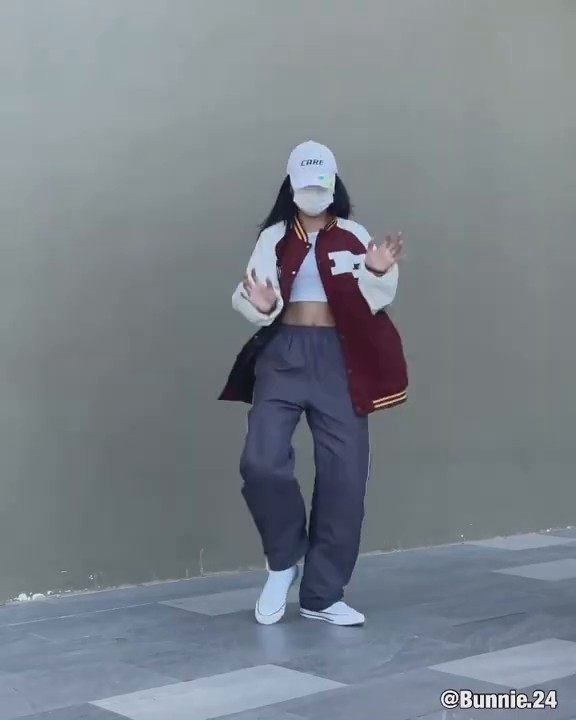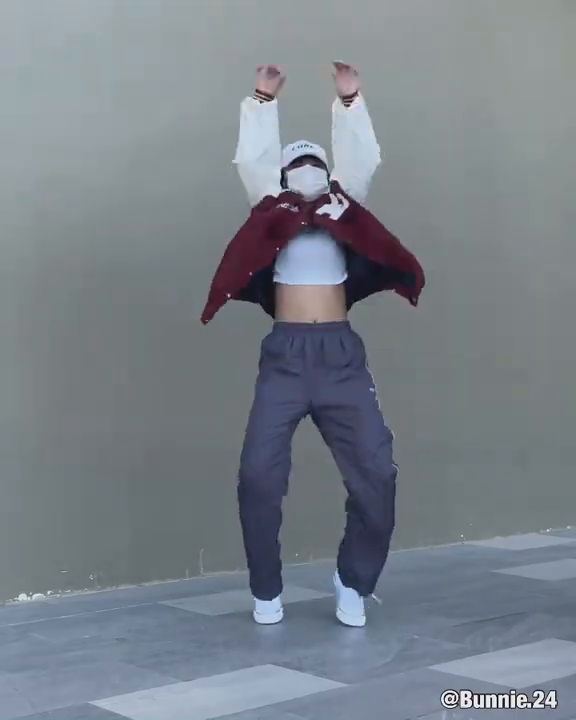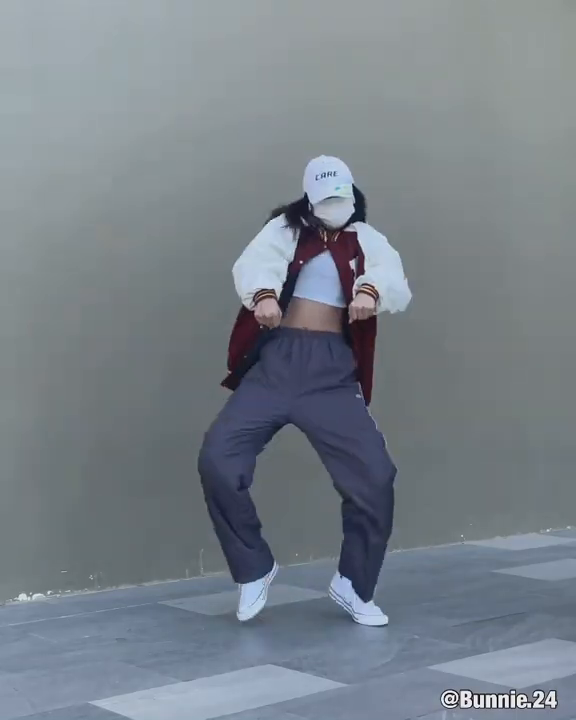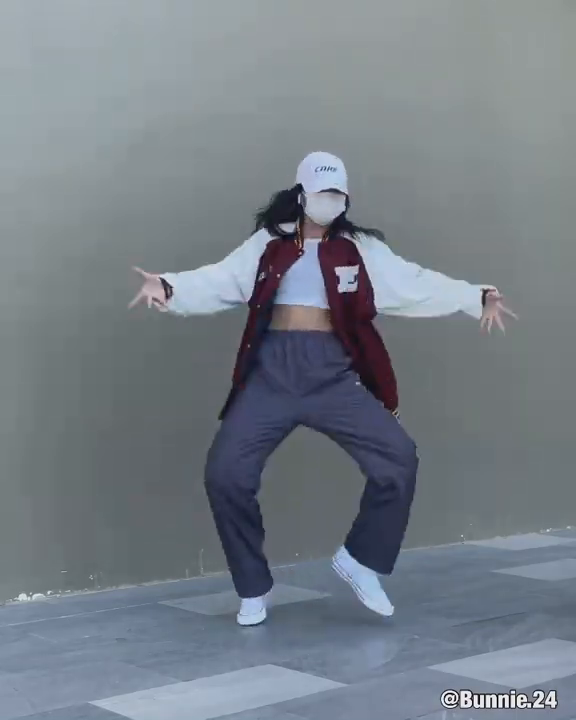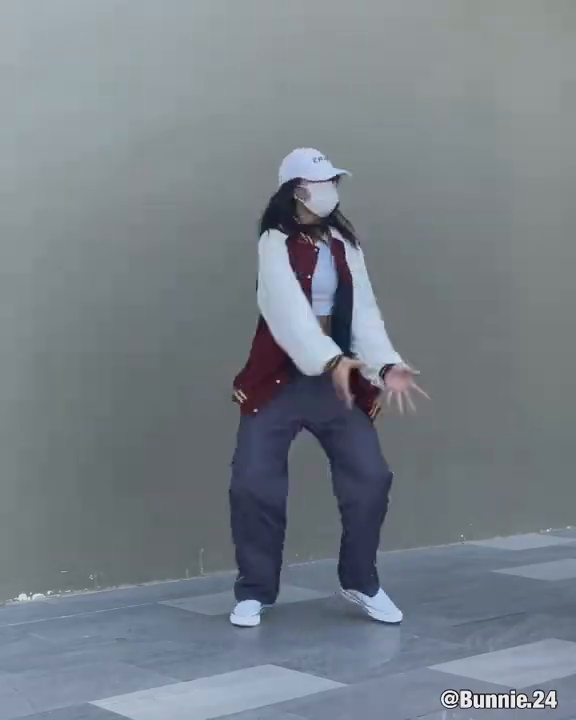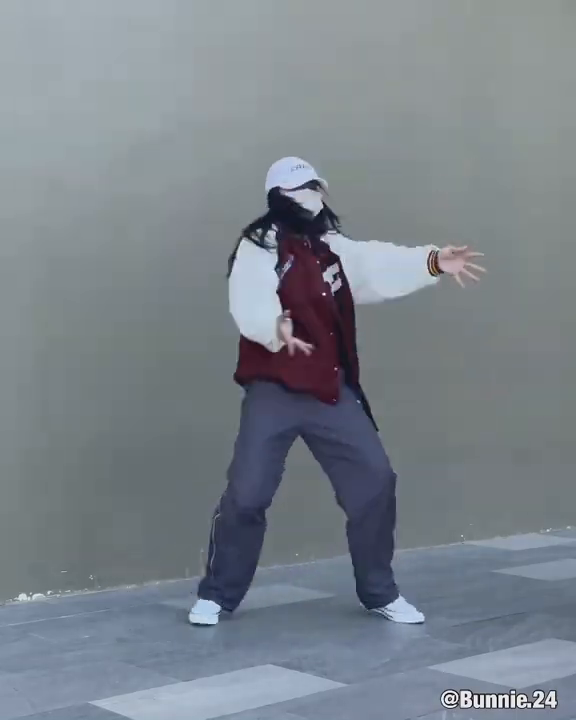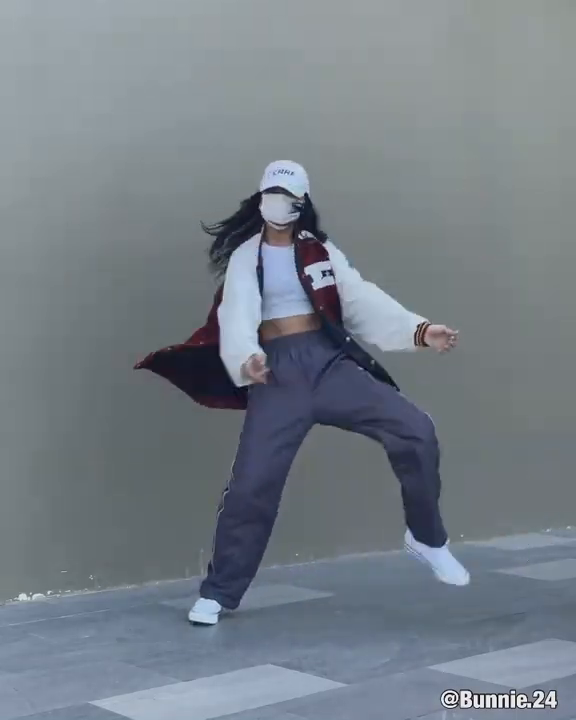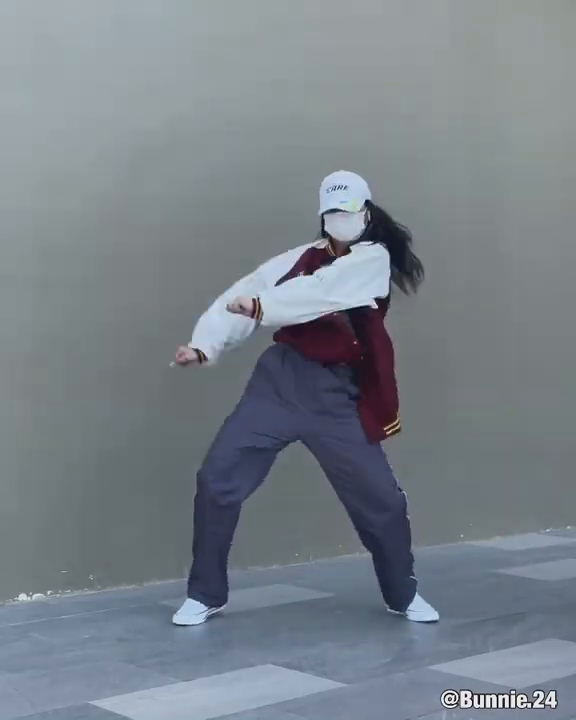
dt=0.4s
person 1, frame 1
left shoulder: (353, 236)
right shoulder: (272, 239)
left elbow: (374, 301)
right elbow: (259, 302)
left wrist: (379, 271)
right wrist: (259, 301)
left hip: (339, 359)
right hip: (282, 355)
left knee: (345, 477)
right knee: (263, 463)
left ankle: (324, 594)
right ankle: (282, 559)
person 1, frame 2
left shoulder: (340, 206)
right shoulder: (273, 209)
left elbow: (363, 157)
right elbow: (252, 159)
left wrist: (350, 101)
right wrist: (262, 98)
left hip: (340, 354)
right hip: (285, 356)
left knee: (375, 473)
right knee: (260, 472)
left ankle: (353, 583)
right ankle: (266, 591)
person 1, frame 3
left shoulder: (366, 239)
right shoulder: (285, 230)
left elbow: (396, 287)
right elbow: (255, 265)
left wrist: (371, 293)
right wrist: (263, 295)
left hip: (332, 371)
right hip: (275, 362)
left knee: (373, 476)
right knee: (217, 461)
left ankle: (354, 584)
right ankle: (254, 569)
person 1, frame 4
left shoulder: (358, 247)
right shoulder: (267, 243)
left elbow: (412, 283)
right elbow: (220, 281)
left wrist: (476, 297)
right wrist: (168, 288)
left hip: (331, 371)
right hip: (277, 367)
left knee: (398, 458)
right knee: (226, 473)
left ankle: (360, 559)
right ankle: (253, 589)
person 1, frame 5
left shoulder: (345, 245)
right shoulder: (276, 243)
left elbow: (363, 314)
right elbow: (284, 309)
left wrist: (386, 365)
right wrist: (333, 361)
left hip: (339, 375)
right hip: (280, 376)
left knee: (371, 479)
right knee: (254, 486)
left ankle: (362, 583)
right ankle: (254, 592)
person 1, frame 6
left shoulder: (329, 247)
right shoulder: (259, 244)
left elbow: (376, 272)
right elbow: (249, 301)
left wrist: (436, 262)
right wrist: (275, 328)
left hip: (328, 386)
right hip: (273, 386)
left knee: (375, 481)
right knee: (247, 495)
left ankle: (380, 593)
right ankle: (217, 594)
person 1, frame 7
left shoulder: (321, 250)
right shoulder: (244, 255)
left elbow: (363, 303)
right elbow: (238, 314)
left wrist: (418, 330)
right wrist: (244, 357)
left hip: (331, 363)
right hip: (277, 375)
left knee: (415, 432)
right knee: (251, 486)
left ankle: (428, 538)
right ankle: (218, 592)
person 1, frame 8
left shoulder: (375, 259)
right shoulder: (301, 256)
left elbow: (320, 292)
right elbow: (243, 296)
left wrist: (260, 308)
right wrist: (204, 344)
left hip: (334, 392)
right hip: (278, 381)
left knee: (383, 502)
right knee: (216, 480)
left ankle: (403, 596)
right ankle: (205, 595)
